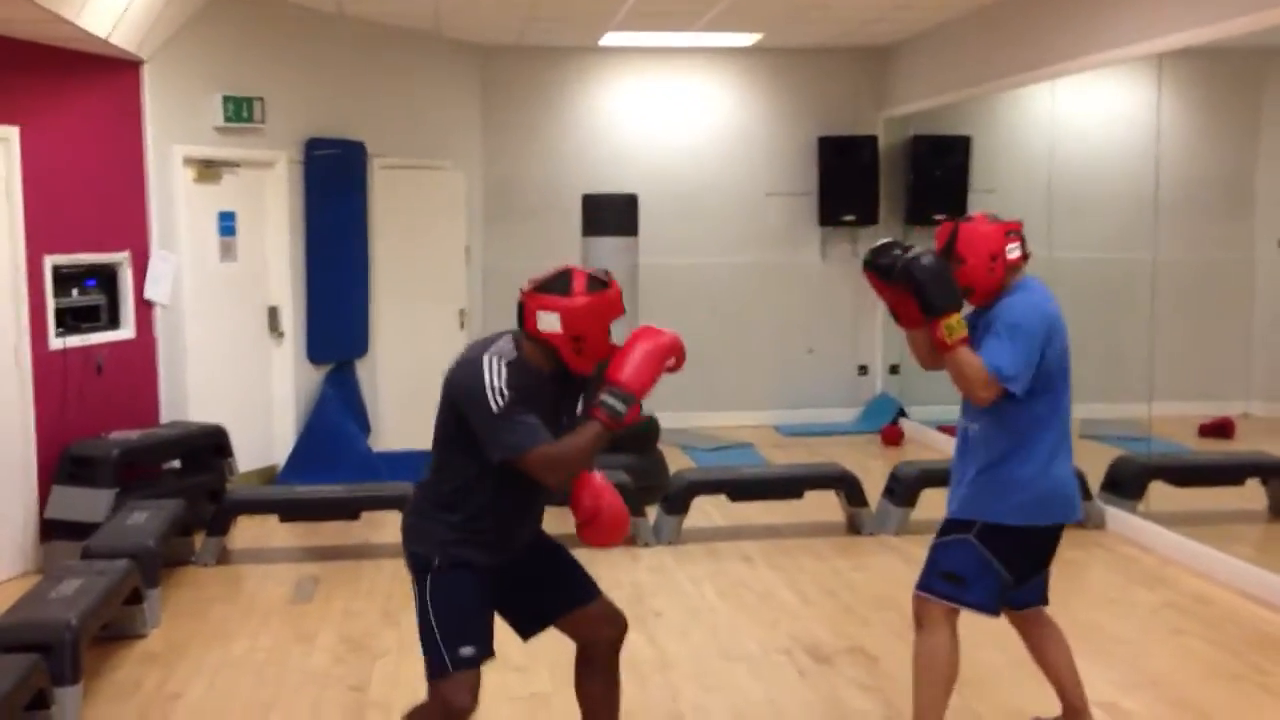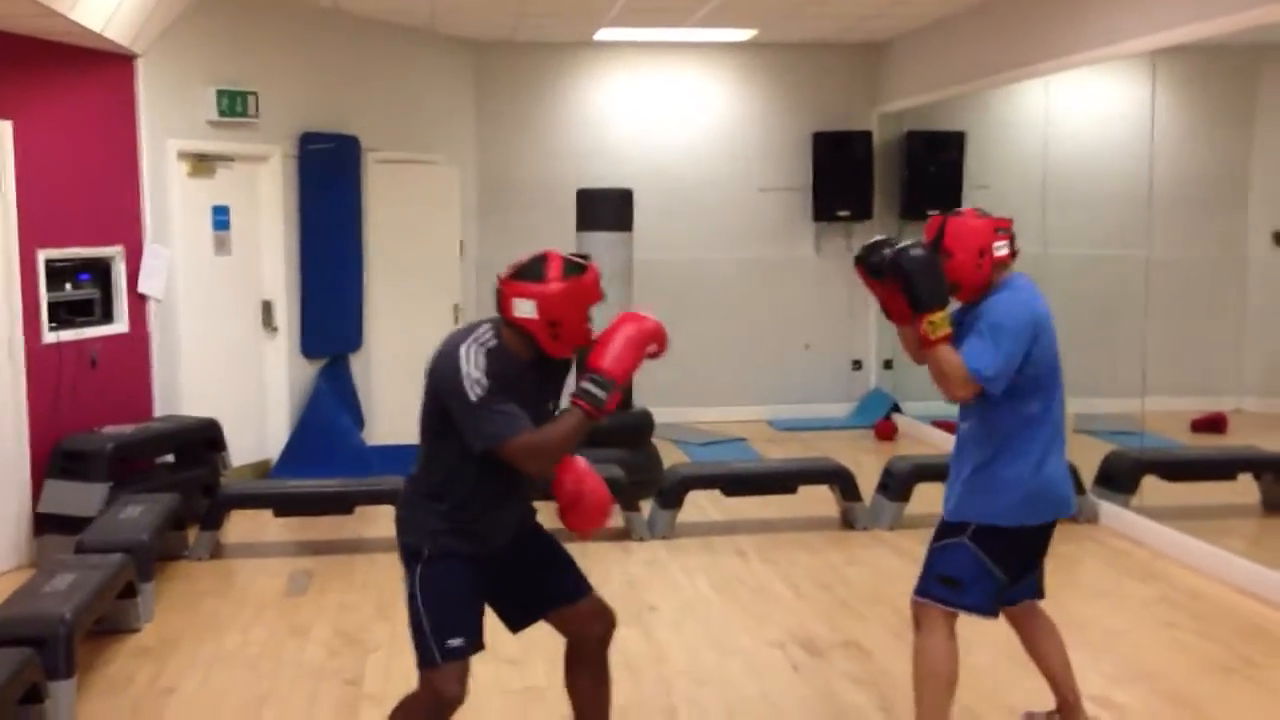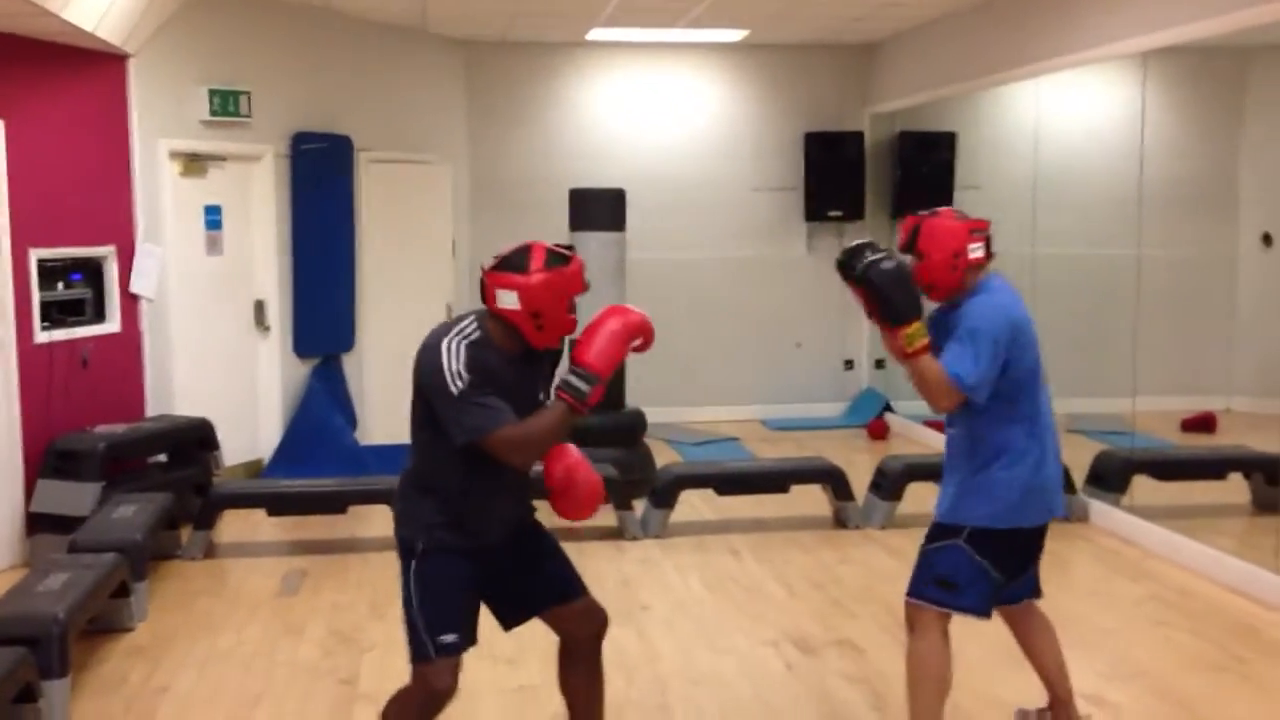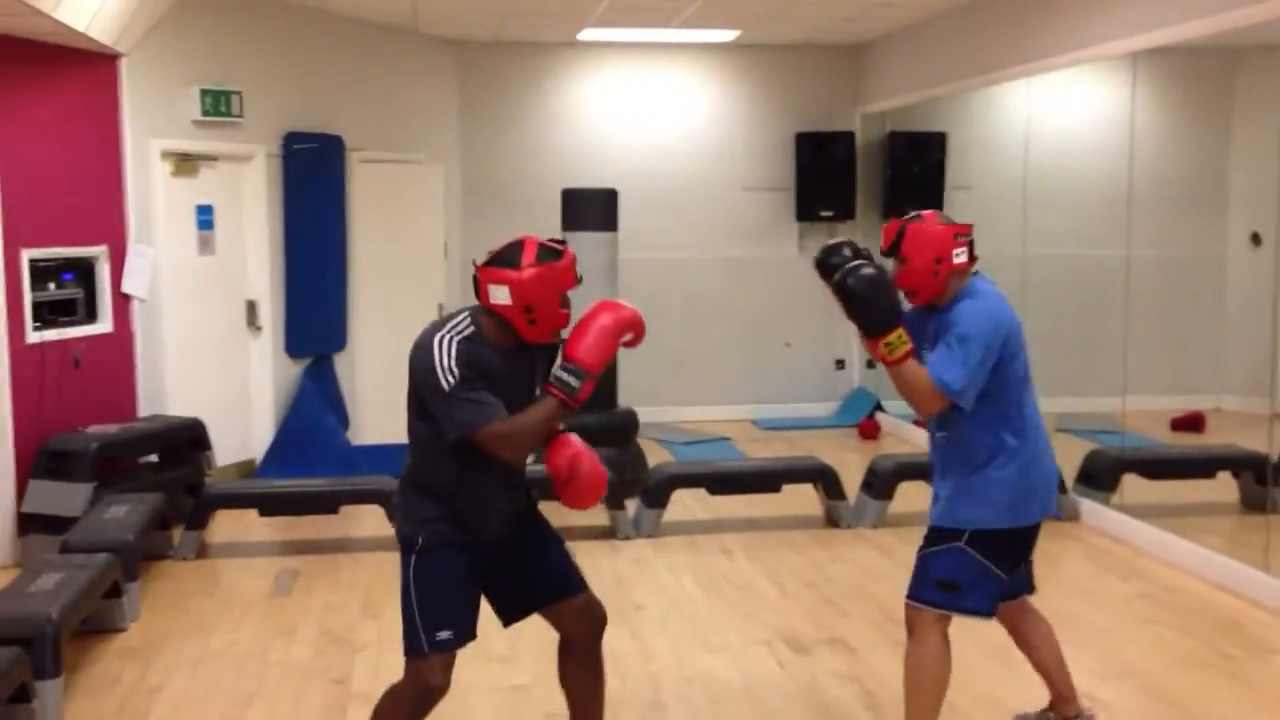
dt=0.1s
person 1, frame 1
left shoulder: (1024, 309)
right shoulder: (1004, 305)
left elbow: (982, 387)
right elbow: (933, 358)
left wrist: (945, 315)
right wrist: (904, 301)
left hip: (1007, 495)
right hip: (1034, 491)
left knee: (933, 608)
right knee: (1025, 610)
person 1, frame 2
left shoulder: (1009, 309)
right shoulder: (996, 300)
left elbow: (960, 387)
right elbow: (926, 353)
left wrist: (927, 311)
right wrist: (897, 298)
left hip: (1000, 491)
right hip: (1028, 486)
left knee: (932, 611)
right knee: (1019, 605)
person 1, frame 3
left shoulder: (988, 312)
right shoulder: (971, 302)
left elbow: (944, 395)
right elbow: (910, 355)
left wrist: (906, 322)
right wrist: (880, 301)
left hip: (993, 494)
right hip: (1017, 486)
left knee: (925, 612)
right knee: (1015, 603)
person 1, frame 4
left shoulder: (979, 318)
right shoulder: (941, 305)
left elbow: (929, 400)
right elbow: (886, 350)
left wrist: (883, 329)
right wrist: (860, 304)
left hip: (990, 494)
right hip: (1006, 488)
left knee: (925, 616)
right knee: (1008, 603)
person 2, frame 1
left shoulder: (563, 367)
right shoulder: (486, 373)
right elbow: (550, 468)
left wrist: (584, 480)
right wrist: (621, 397)
left hip: (515, 539)
right hip: (451, 548)
left knee: (604, 629)
person 2, frame 2
left shoulder: (550, 352)
right shoulder: (467, 362)
right elbow: (531, 456)
left wrist: (567, 465)
right wrist: (603, 383)
left hip: (510, 528)
right hip: (445, 539)
left knee: (594, 626)
person 2, frame 3
left shoulder: (538, 344)
right shoulder: (452, 354)
right elbow: (515, 448)
left wrist: (558, 450)
right wrist: (587, 376)
left hip: (507, 523)
right hip: (440, 534)
left knee: (586, 624)
person 2, frame 4
left shoulder: (534, 338)
right shoulder: (445, 351)
right elbow: (509, 444)
left wrist: (559, 442)
right wrist: (578, 371)
left hip: (509, 516)
right hip: (442, 529)
left knee: (586, 620)
right knee: (428, 677)
